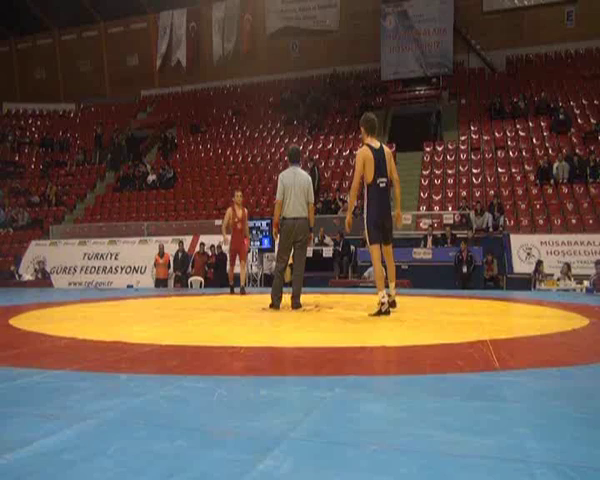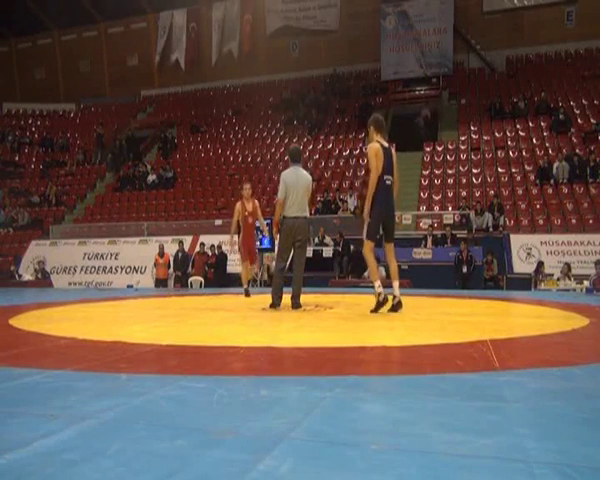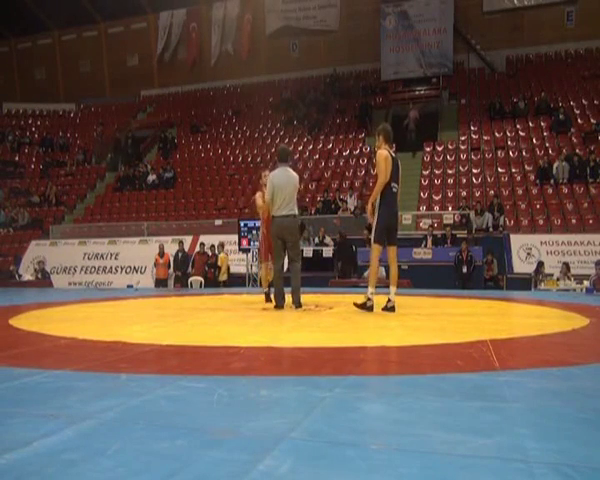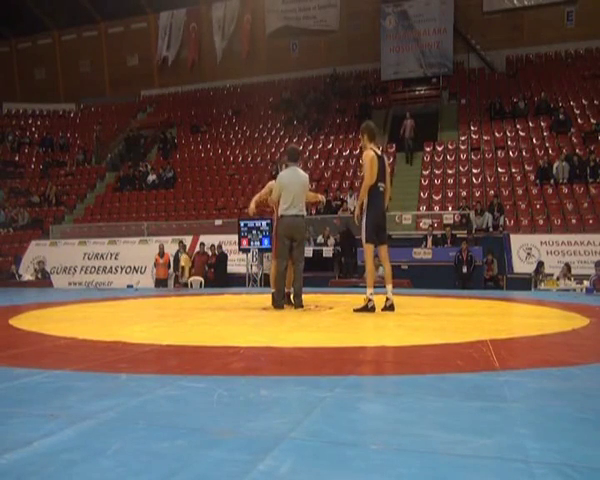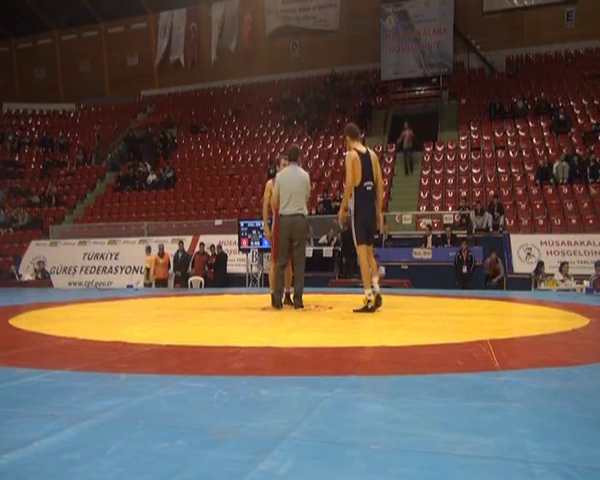
dt=1s
person 1, frame 1
left shoulder: (362, 152)
right shoulder: (387, 150)
left elbow: (355, 185)
right elbow: (396, 181)
left wrist: (349, 213)
right wrist: (398, 208)
left hip: (372, 209)
right hip: (387, 208)
left knee: (376, 257)
right knee: (388, 254)
left ankle: (383, 302)
right ankle: (392, 296)
person 1, frame 2
left shoulder: (373, 147)
right shoulder: (391, 150)
left elbow: (373, 176)
right elbow: (395, 181)
left wrist: (366, 204)
left hip: (377, 205)
right hip: (390, 205)
left knee: (368, 250)
right knee: (390, 252)
left ankle: (380, 293)
right ankle: (396, 296)
person 1, frame 3
left shoulder: (382, 153)
right shoulder: (396, 159)
left elbow: (382, 180)
left wrist: (370, 202)
left hip: (383, 208)
right hip: (394, 210)
left knee: (374, 255)
right knee: (392, 257)
left ankle: (370, 299)
right ankle: (391, 301)
person 1, frame 4
left shoulder: (368, 153)
right shoulder: (382, 156)
left elbow: (368, 181)
left wrist: (358, 204)
left hip: (371, 207)
right hip: (381, 208)
left knee: (368, 254)
right knee: (384, 255)
left ankle: (370, 300)
right ankle: (389, 299)
person 1, frame 5
left shoulder: (351, 155)
right shoulder: (372, 154)
left elbow: (350, 184)
right elbow: (380, 184)
left wrist: (342, 209)
right wrist: (379, 211)
left hip: (359, 208)
right hip: (372, 208)
left knee: (362, 256)
right knee: (370, 254)
left ankle: (369, 301)
right ankle: (376, 292)
person 2, frame 1
left shoulder: (283, 176)
right shoulder: (306, 177)
left elbow: (278, 202)
right elbow: (311, 205)
left wrist: (275, 224)
right wrist: (311, 228)
left hip: (287, 222)
right hip: (302, 222)
left knee: (281, 262)
right knee: (299, 264)
left ankle: (275, 300)
right ankle: (296, 301)
person 2, frame 2
left shoulder: (285, 175)
right shoulder: (308, 177)
left elbow: (280, 201)
left wrist: (275, 223)
left hip: (287, 221)
right hip: (303, 222)
left knee: (281, 261)
right knee: (299, 264)
left ankle: (276, 299)
right ankle: (296, 300)
person 2, frame 3
left shoulder: (272, 176)
right shoulder: (295, 176)
left elbow: (268, 201)
left hip: (277, 221)
right hip: (292, 220)
left knee: (277, 262)
right knee: (295, 260)
left ankle: (279, 301)
right ankle: (296, 298)
person 2, frame 4
left shoulder: (281, 176)
right shoulder: (304, 177)
left elbow: (274, 200)
left wrist: (275, 205)
left hip: (284, 220)
right hip: (299, 220)
left knee: (282, 261)
right knee: (298, 262)
left ankle: (279, 300)
right ankle: (297, 299)
person 2, frame 5
left shoulder: (280, 175)
right shoulder: (304, 175)
left elbow: (274, 201)
left hip: (285, 220)
right hip: (300, 220)
left knee: (282, 261)
right knee: (299, 262)
left ankle: (277, 298)
right ankle: (298, 300)
person 3, frame 1
left shoulder: (245, 211)
right shoulder: (230, 210)
right elbow: (224, 225)
left wrist: (248, 239)
right wrist: (224, 235)
left hip: (242, 241)
right hip: (233, 241)
left knee: (243, 264)
right knee: (232, 265)
left ankle: (242, 287)
right ankle: (231, 286)
person 3, frame 2
left shoulder: (256, 203)
right shoulder: (239, 205)
left elbow: (260, 218)
right elbow: (234, 222)
left wrist: (264, 229)
right wrist: (232, 237)
left hip: (253, 237)
right hip: (243, 238)
left knee: (253, 264)
right knee: (244, 264)
left ankle: (247, 279)
right ankle: (246, 289)
person 3, frame 3
right shoulder: (259, 194)
right elbow: (260, 206)
right hip: (265, 231)
right knee: (265, 263)
left ankle: (268, 285)
right ankle: (266, 293)
person 3, frame 4
right shoulder: (273, 184)
left elbow: (307, 196)
right elbow: (259, 196)
left wrist: (317, 196)
right wrist: (252, 203)
right hip: (279, 224)
left knee: (290, 261)
right knee: (276, 260)
left ankle: (288, 294)
right ankle: (274, 294)
person 3, frame 5
right shoulder: (271, 183)
right elbow: (265, 206)
right wrist: (266, 227)
right hip: (277, 223)
left knee: (288, 262)
right knee: (275, 262)
left ankle: (287, 295)
right ankle: (273, 295)
